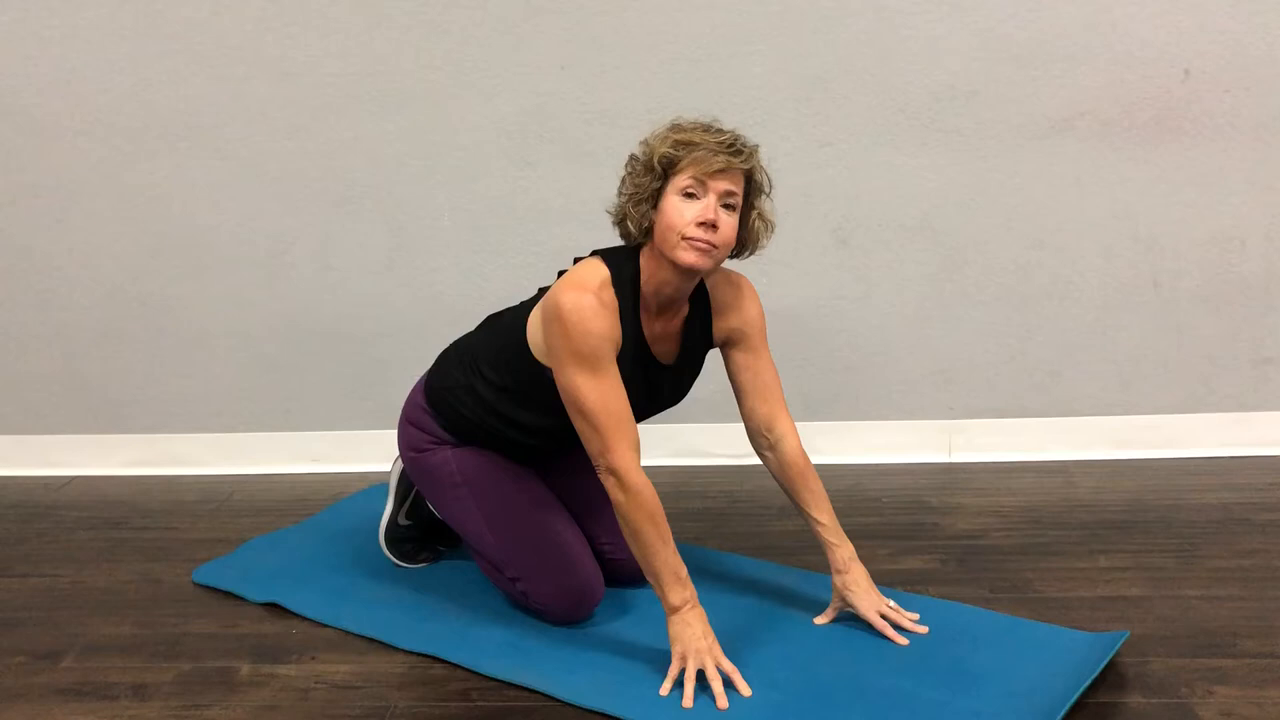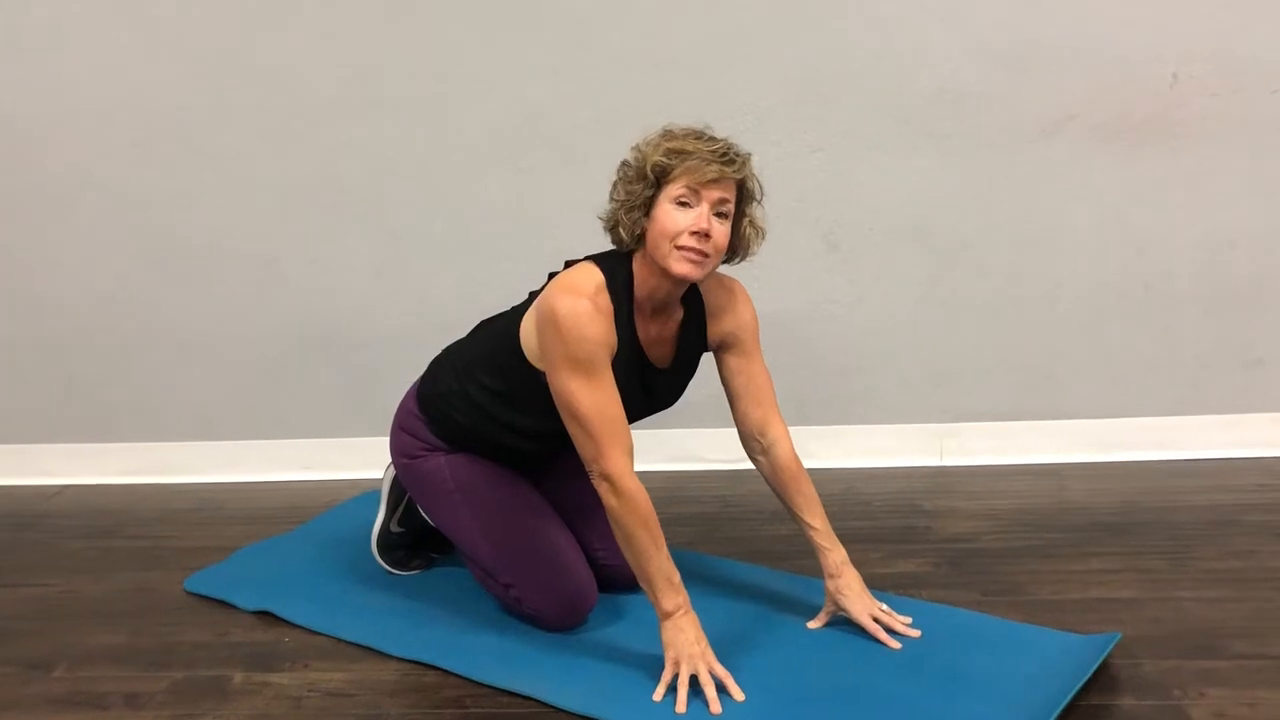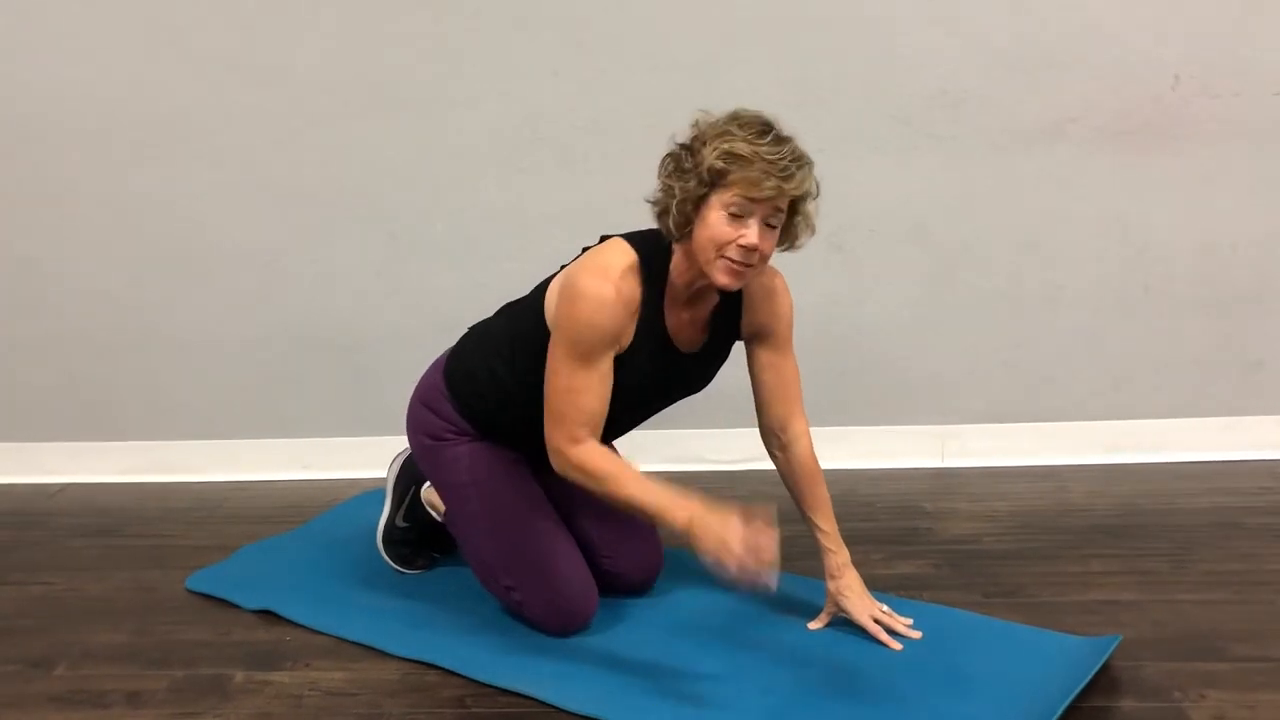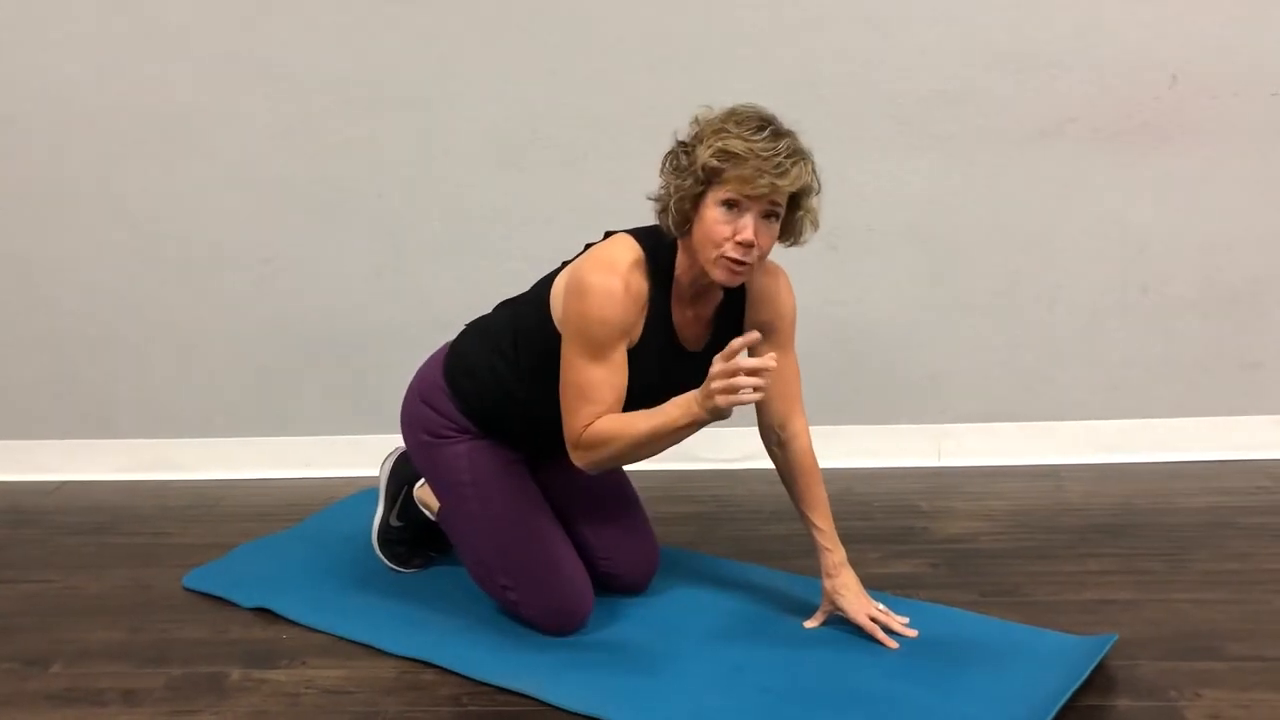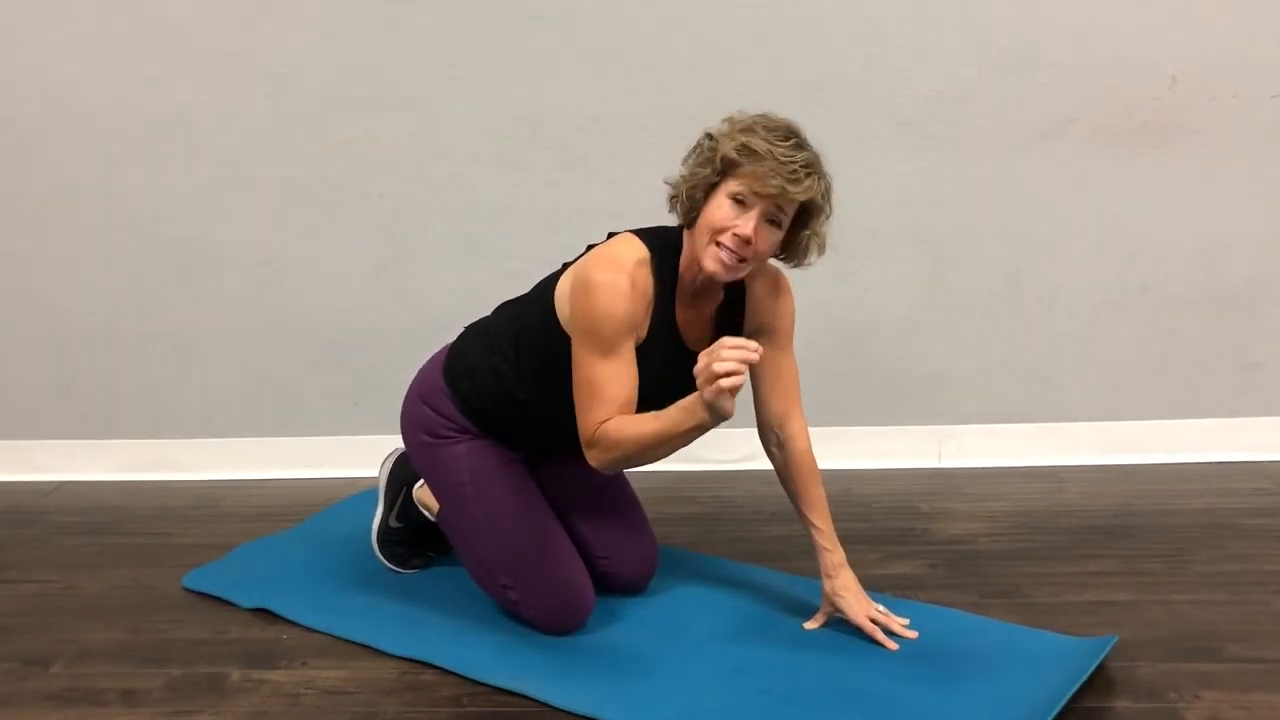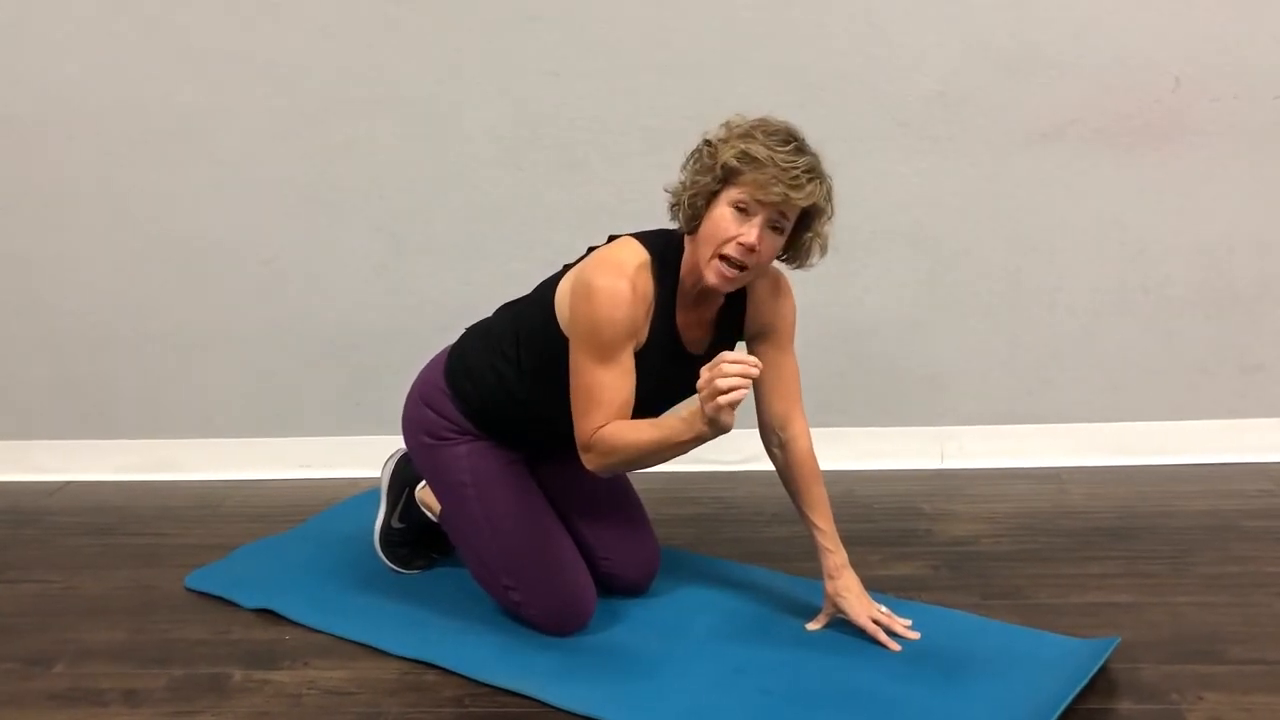
dt=0.7s
person 1, frame 1
left shoulder: (730, 300)
right shoulder: (585, 301)
left elbow: (774, 435)
right elbow: (619, 469)
left wrist: (845, 563)
right wrist: (683, 610)
left hip: (548, 433)
right hip: (454, 429)
left knee: (629, 563)
right knee: (569, 595)
left ankle: (494, 505)
right ankle: (429, 502)
person 1, frame 2
left shoulder: (724, 305)
right shoulder: (578, 305)
left elbow: (767, 438)
right elbow: (613, 474)
left wrist: (837, 566)
right wrist: (676, 615)
left hip: (538, 441)
right hip: (446, 437)
left knee: (622, 569)
right knee: (562, 600)
left ankle: (497, 513)
right ankle: (424, 510)
person 1, frame 3
left shoulder: (763, 293)
right shoulder: (605, 286)
left elbow: (787, 434)
right elbow: (569, 450)
left wrist: (839, 567)
right wrist: (694, 520)
left hip: (555, 428)
right hip: (465, 417)
left knee: (634, 573)
right knee: (564, 608)
left ankle: (495, 507)
right ankle: (431, 500)
person 1, frame 4
left shoulder: (765, 291)
right shoulder: (612, 281)
left elbow: (786, 431)
right elbow: (588, 447)
left wrist: (835, 565)
right wrist: (702, 404)
left hip: (547, 427)
right hip: (462, 412)
left knee: (631, 572)
right knee: (559, 607)
left ankle: (491, 503)
right ankle: (423, 498)
person 1, frame 5
left shoulder: (764, 292)
right shoulder: (617, 279)
left elbow: (784, 431)
right elbow: (603, 447)
left wrist: (834, 567)
right wrist: (704, 408)
left hip: (552, 425)
right hip: (462, 413)
left knee: (631, 572)
right knee: (559, 607)
left ankle: (494, 503)
right ankle: (422, 497)
person 1, frame 6
left shoulder: (766, 295)
right shoulder: (618, 283)
left elbow: (786, 433)
right elbow: (598, 449)
left wrist: (837, 568)
right wrist: (702, 420)
left hip: (550, 427)
right hip: (463, 414)
left knee: (632, 573)
right knee: (562, 608)
left ankle: (495, 505)
right ankle: (423, 498)
